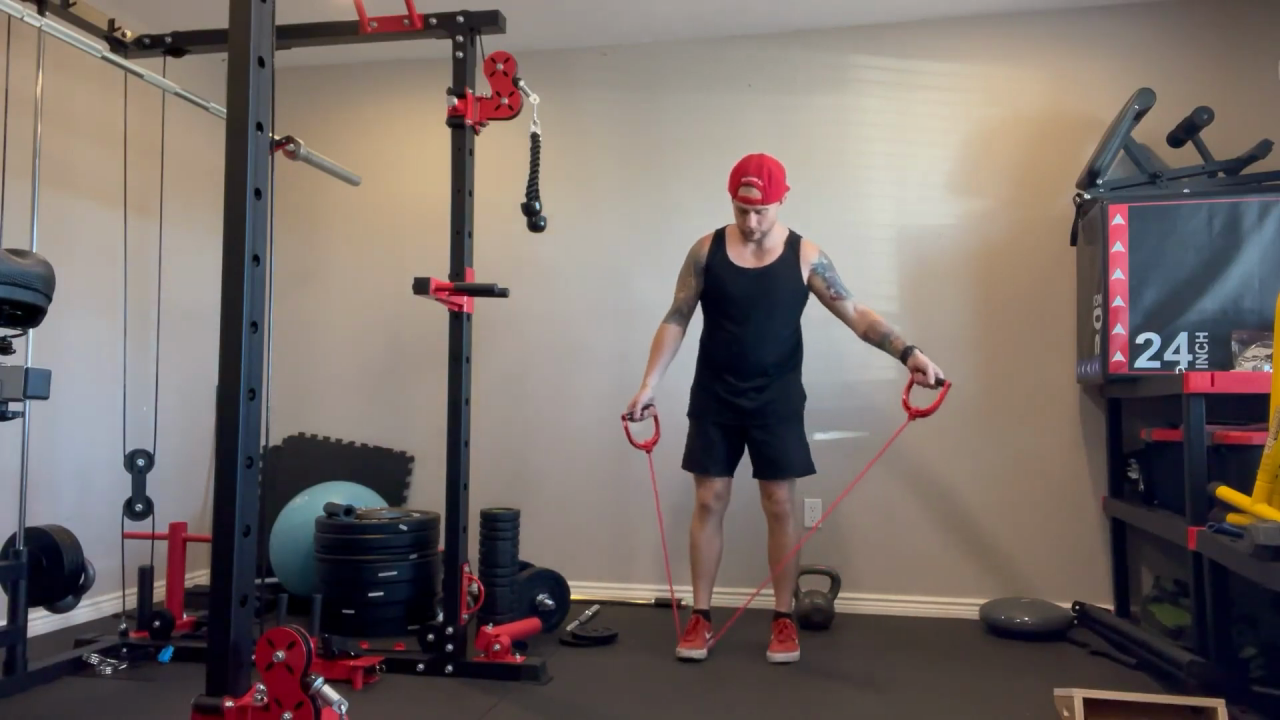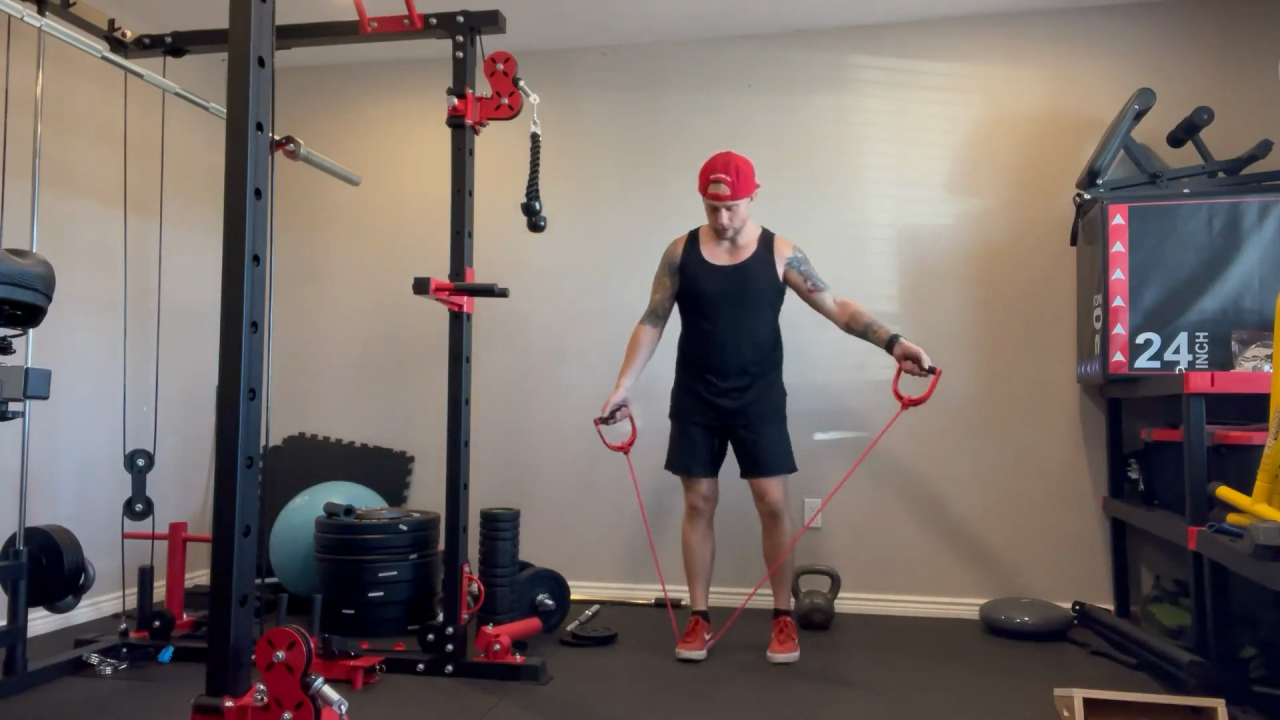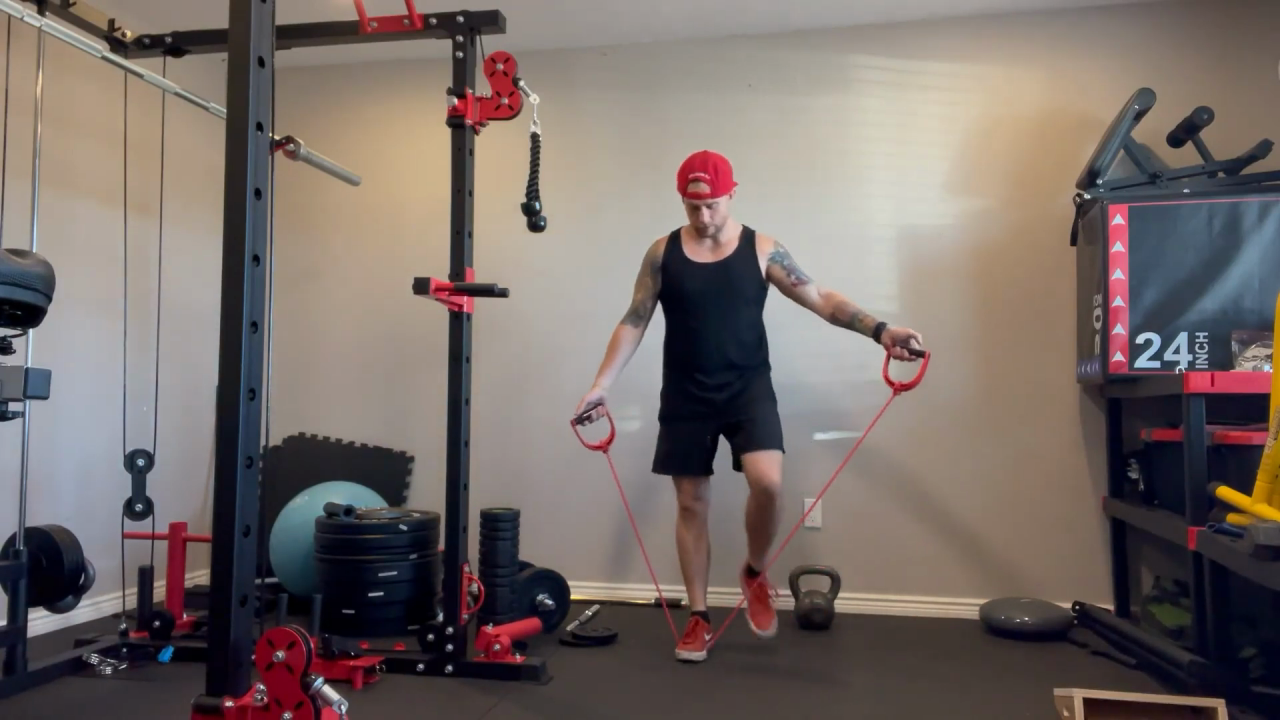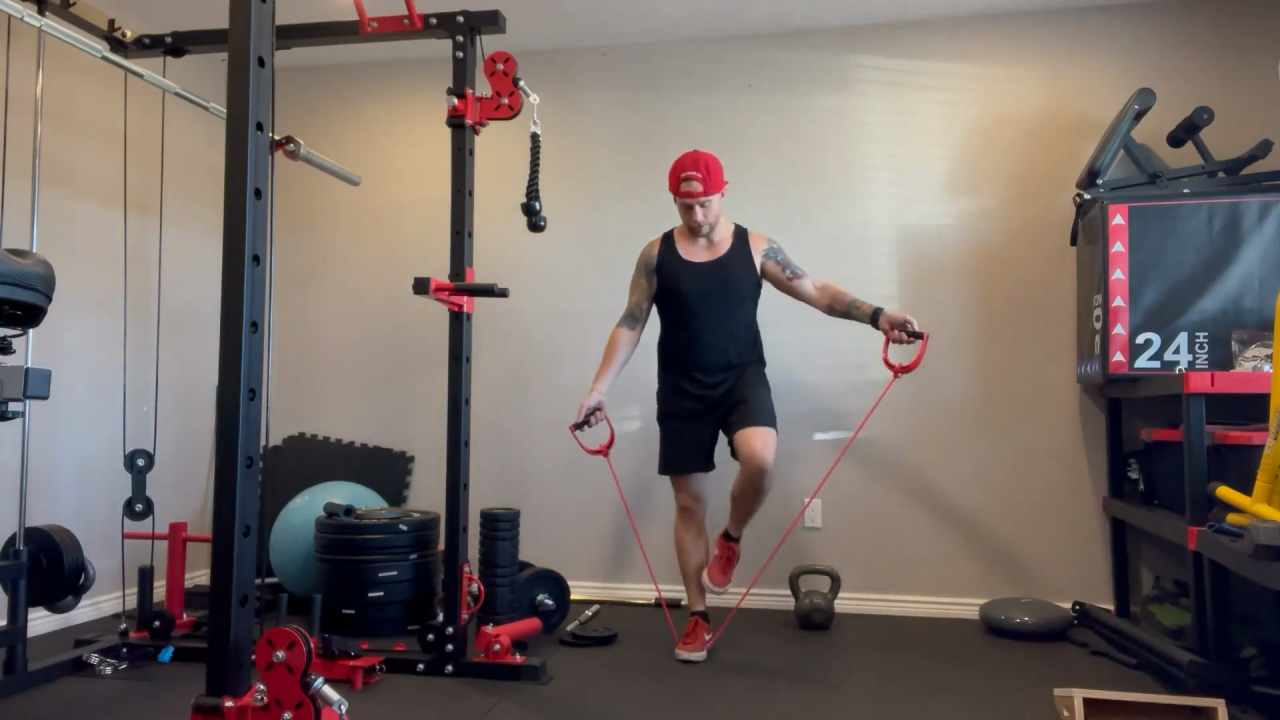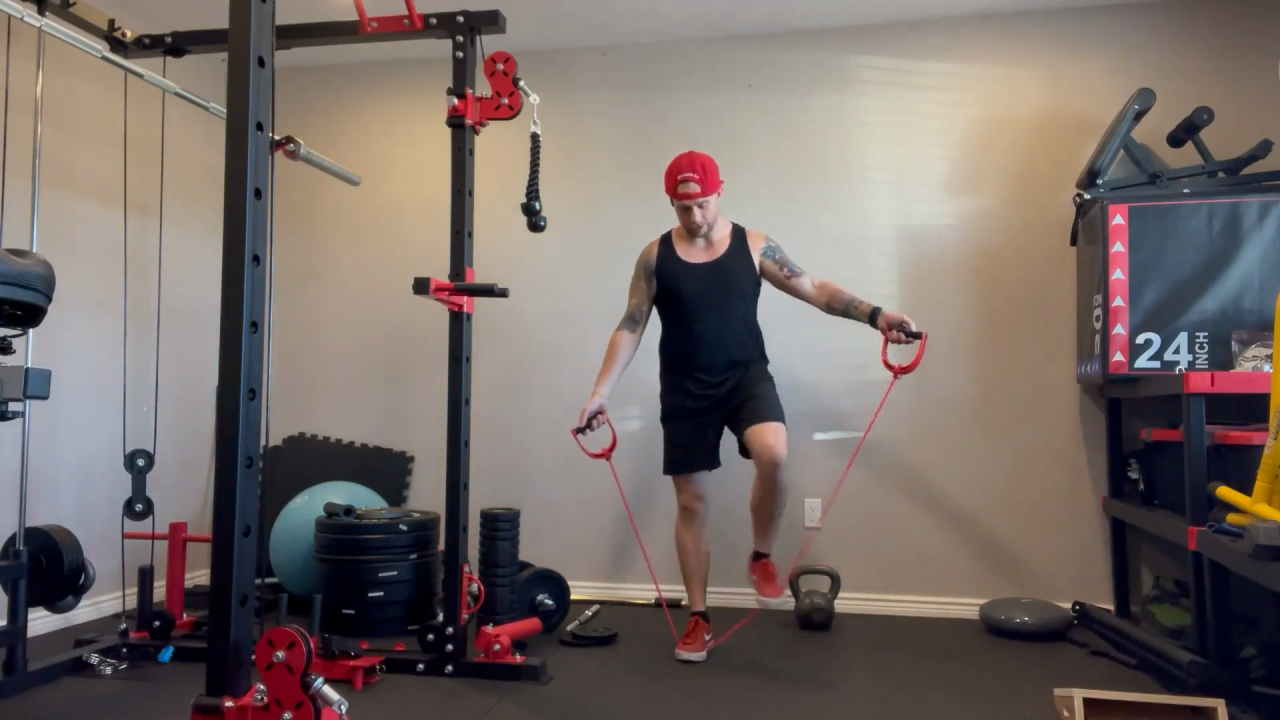
dt=0.2s
person 1, frame 1
left shoulder: (806, 256)
right shoulder: (706, 251)
left elbow: (855, 313)
right elbow: (676, 320)
left wrist: (909, 353)
right wrist: (648, 384)
left hip: (777, 398)
right hip: (714, 396)
left knee: (779, 505)
right knee: (709, 502)
left ankle: (783, 618)
right ankle: (700, 616)
person 1, frame 2
left shoulder: (781, 253)
right shoulder: (680, 252)
left elbow: (835, 305)
right elbow: (652, 321)
left wrist: (892, 342)
right wrist: (623, 385)
left hip: (759, 396)
right hip: (696, 398)
left knee: (772, 503)
right knee: (698, 503)
left ankle: (783, 616)
right ankle: (699, 617)
person 1, frame 3
left shoulder: (763, 250)
right shoulder: (663, 253)
left elbow: (820, 298)
right elbow: (634, 322)
left wrist: (880, 330)
right wrist: (601, 385)
left hip: (748, 387)
right hip: (685, 396)
left knee: (767, 482)
right knee: (691, 504)
left ankle: (755, 574)
right ankle: (698, 618)
person 1, frame 4
left shoulder: (755, 246)
right shoulder: (657, 253)
left elbow: (815, 290)
right elbow: (630, 324)
left wrist: (877, 315)
right wrist: (598, 389)
left hip: (742, 378)
right hip: (681, 392)
left knee: (759, 458)
right knee: (688, 501)
left ankle: (730, 540)
right ankle: (698, 619)
person 1, frame 5
left shoulder: (754, 245)
right shoulder: (655, 256)
left elbow: (812, 288)
right elbow: (630, 327)
left wrist: (875, 315)
right wrist: (600, 393)
left hip: (746, 377)
right hip: (685, 392)
left knee: (773, 454)
right knee: (691, 501)
left ankle: (762, 557)
right ankle: (698, 619)
